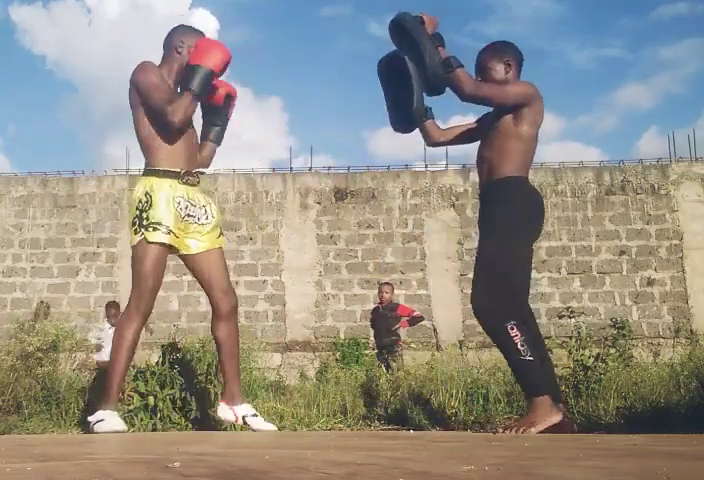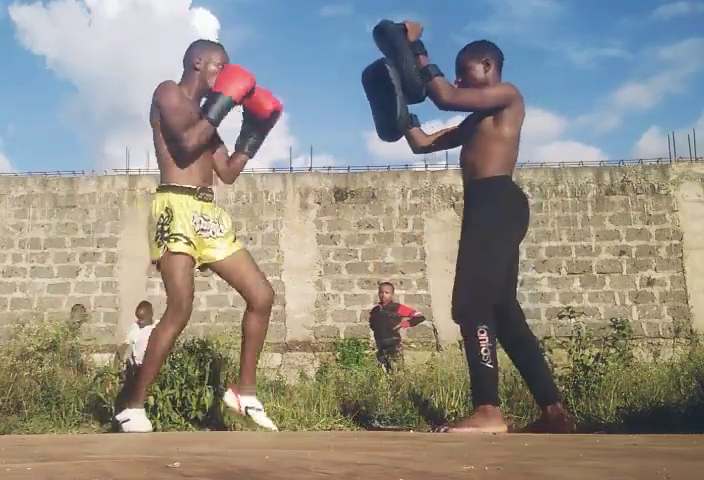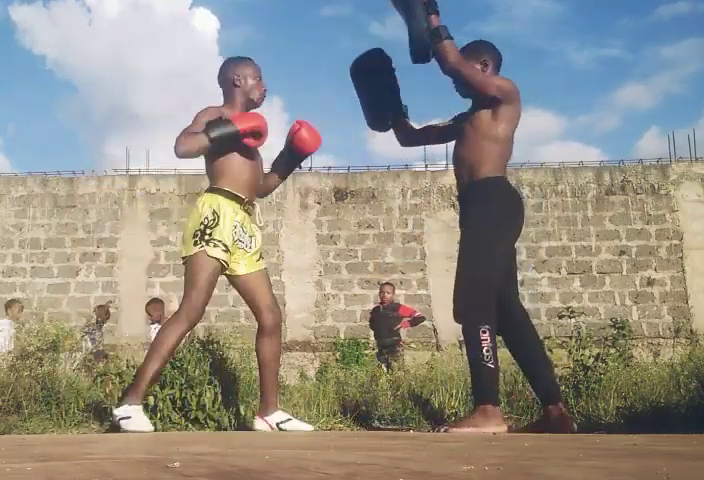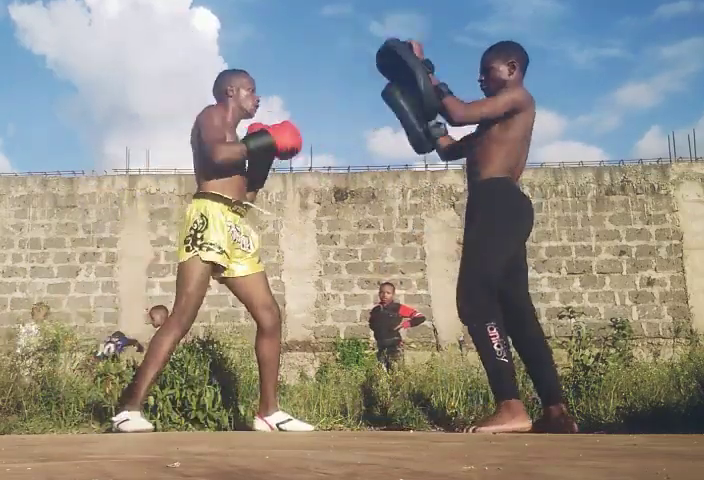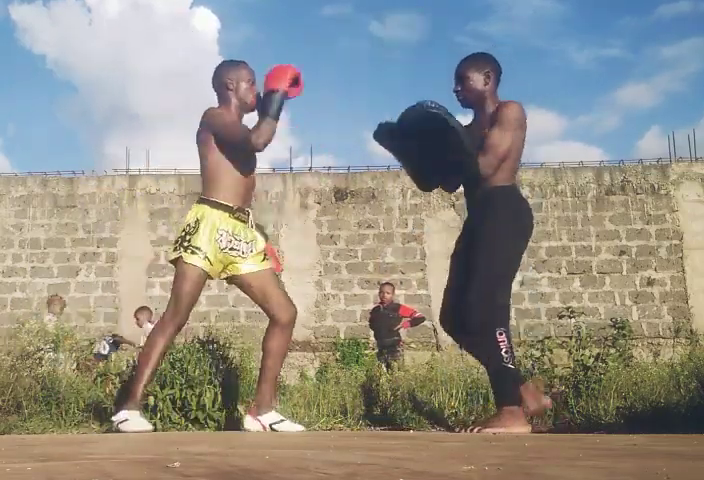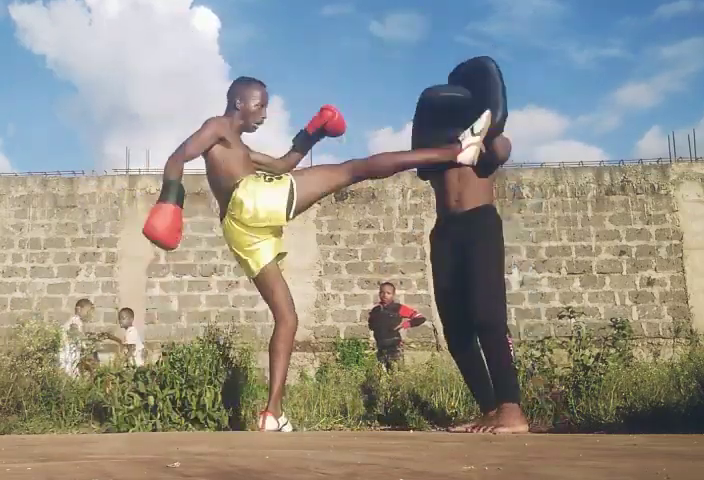
dt=0.3s
person 1, frame 1
left shoulder: (527, 95)
right shoulder: (488, 121)
left elbow: (468, 90)
right elbow: (436, 137)
left wrist: (435, 43)
left hip: (514, 202)
right hip: (496, 206)
left knee: (490, 300)
right knee: (511, 306)
left ankle: (542, 402)
right ankle: (548, 402)
person 1, frame 2
left shoulder: (507, 95)
right shoulder: (474, 122)
left elbow: (445, 98)
right elbow: (422, 143)
left wrist: (416, 50)
left hip: (497, 203)
right hip: (490, 208)
left knee: (472, 302)
right knee: (502, 309)
left ankle: (488, 411)
right ankle: (553, 411)
person 1, frame 3
left shoulder: (505, 92)
right shoulder: (465, 121)
left elbow: (453, 64)
right elbow: (409, 137)
left hip: (492, 201)
right hip: (482, 206)
left knee: (473, 299)
right knee: (504, 305)
left ankle: (489, 410)
right ankle: (554, 409)
person 1, frame 4
left shoulder: (517, 97)
right shoulder: (497, 119)
left elbow: (459, 113)
right elbow: (449, 149)
left hip: (497, 203)
right hip: (501, 208)
left knee: (477, 300)
right knee: (516, 308)
left ankle: (511, 407)
right ankle: (556, 410)
person 1, frame 5
left shoulder: (510, 112)
right shoulder: (470, 130)
left elbow: (483, 168)
left hip: (503, 213)
right hip: (480, 217)
left knee: (485, 308)
right knee: (456, 315)
left ankle: (511, 411)
right ankle: (520, 390)
person 1, frame 6
left shoulder: (493, 142)
left elbow: (497, 156)
right elbow: (426, 168)
right wrist: (439, 131)
left hip: (481, 225)
right hip: (445, 232)
left knee: (486, 314)
right knee: (455, 327)
left ankle: (510, 409)
right ankle: (489, 409)
person 2, frame 1
left shoulder: (184, 97)
right shoulder: (146, 74)
right elbow: (172, 117)
left wrist: (218, 116)
right wrist: (201, 74)
left hip: (193, 201)
right hip: (160, 195)
left knee: (226, 302)
right knee: (142, 302)
left ankle: (233, 400)
right ankle: (107, 407)
person 2, frame 2
left shoulder: (207, 109)
right shoulder: (168, 94)
left elbow: (229, 174)
right elbow: (187, 144)
left wrist: (259, 126)
right wrist: (223, 100)
left hip: (210, 215)
right hip: (177, 211)
left knee: (261, 297)
right knee: (179, 313)
left ankle: (243, 391)
right ankle: (134, 405)
person 2, frame 3
left shoulder: (244, 121)
right shoulder: (216, 115)
left elbow: (261, 188)
right elbow: (182, 147)
left wrist: (293, 156)
right wrist: (229, 130)
left hip: (243, 225)
right hip: (216, 217)
left knee: (271, 317)
right knee: (190, 312)
left ankle: (269, 411)
right ankle: (131, 403)
person 2, frame 4
left shoulder: (237, 137)
right shoulder: (210, 116)
left elbow: (248, 193)
right elbow: (215, 156)
left wrist: (268, 153)
right wrist: (266, 138)
left hip: (238, 230)
right hip: (208, 221)
left knee: (269, 317)
right knee: (181, 318)
left ankle: (268, 411)
right ankle: (130, 408)
person 2, frame 5
left shoulder: (238, 138)
right shoulder: (215, 117)
right elbow: (258, 140)
right wrist: (276, 96)
left hip: (242, 232)
right hip: (210, 225)
left knee: (285, 314)
right knee: (175, 318)
left ankle: (261, 411)
right ankle: (129, 407)
person 2, frame 6
left shoulder: (238, 147)
right shoulder: (217, 128)
left elbow: (281, 165)
right elbow: (176, 159)
left wrist: (311, 133)
right wrist: (171, 197)
left hip: (242, 229)
right hip: (255, 201)
left knee: (286, 317)
right knee: (357, 167)
left ankle: (273, 412)
right ankle: (453, 150)
